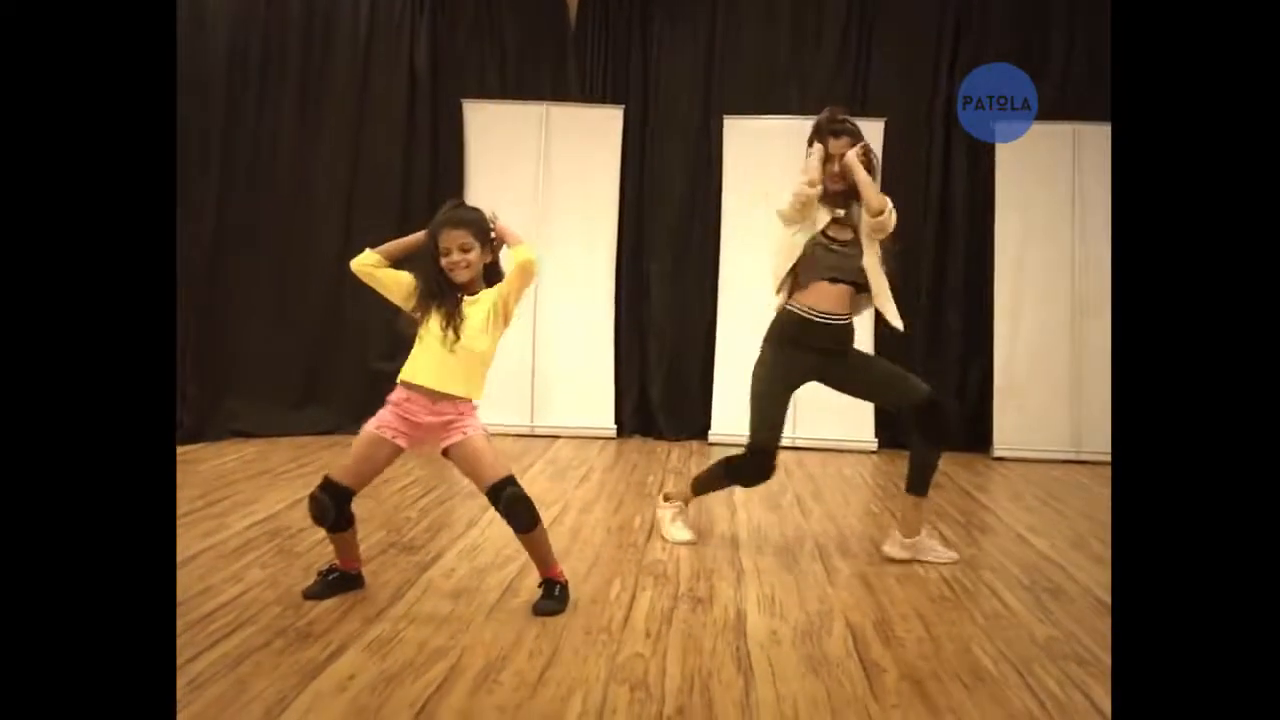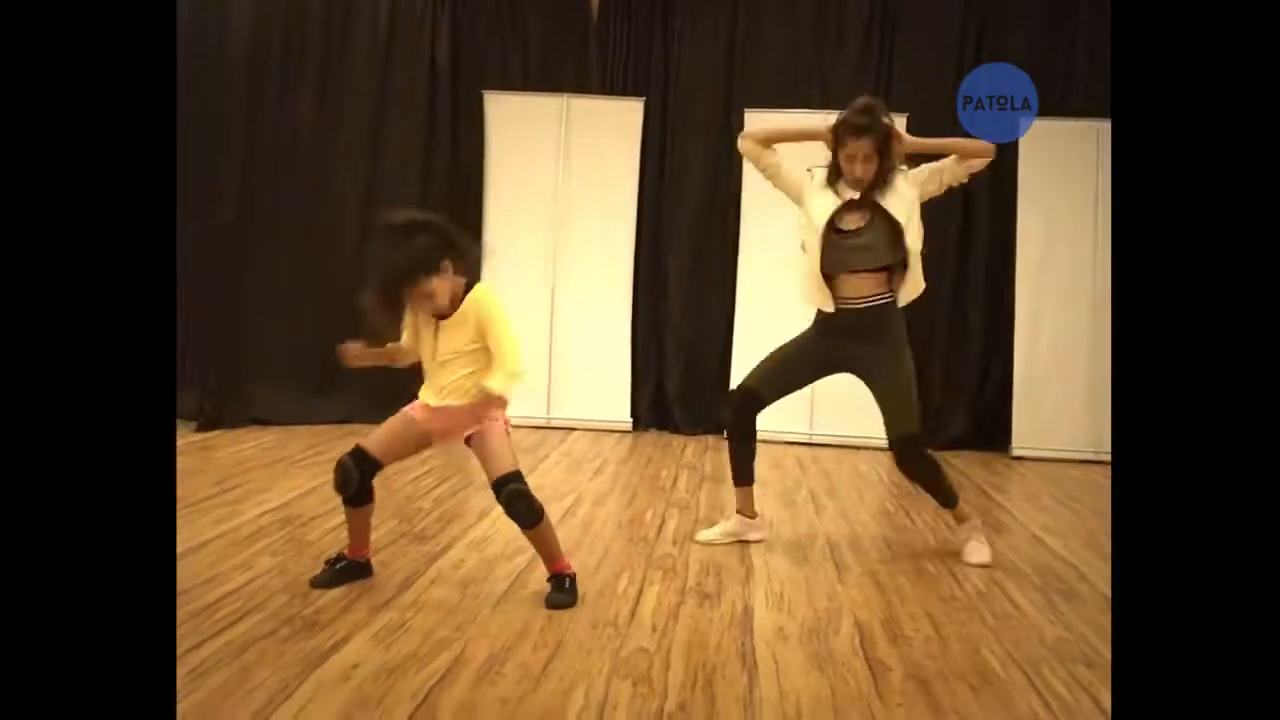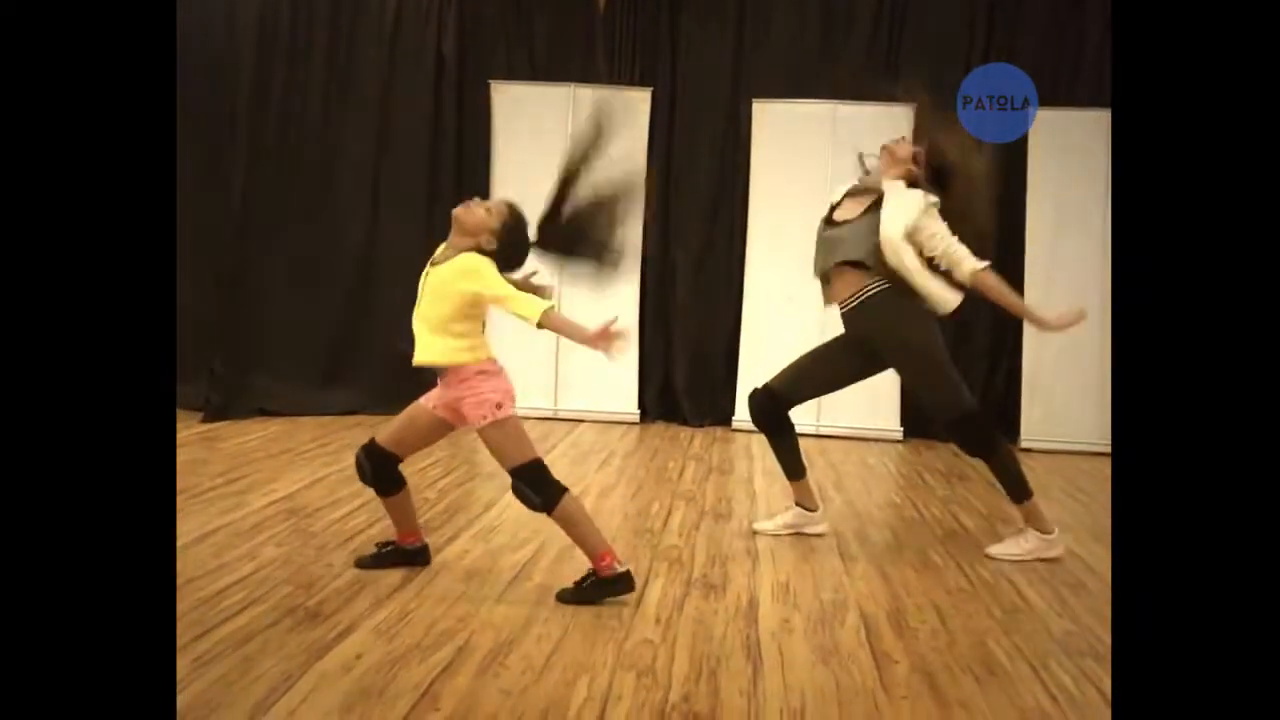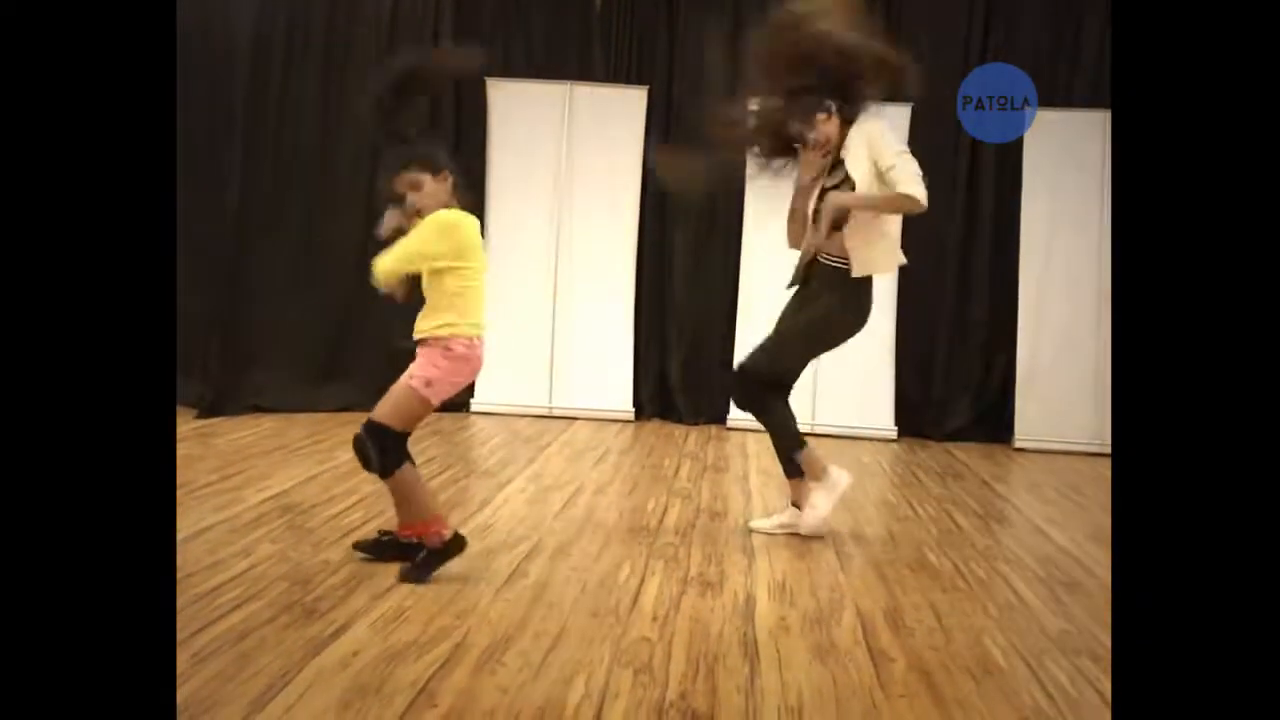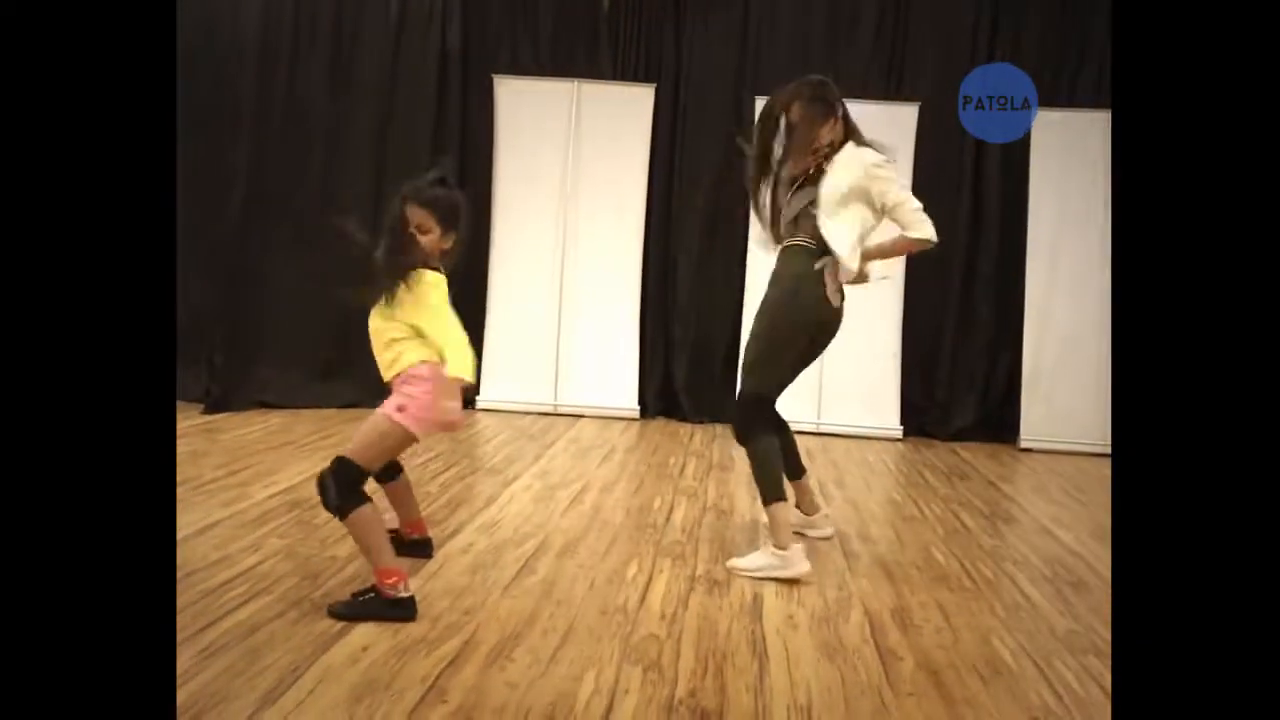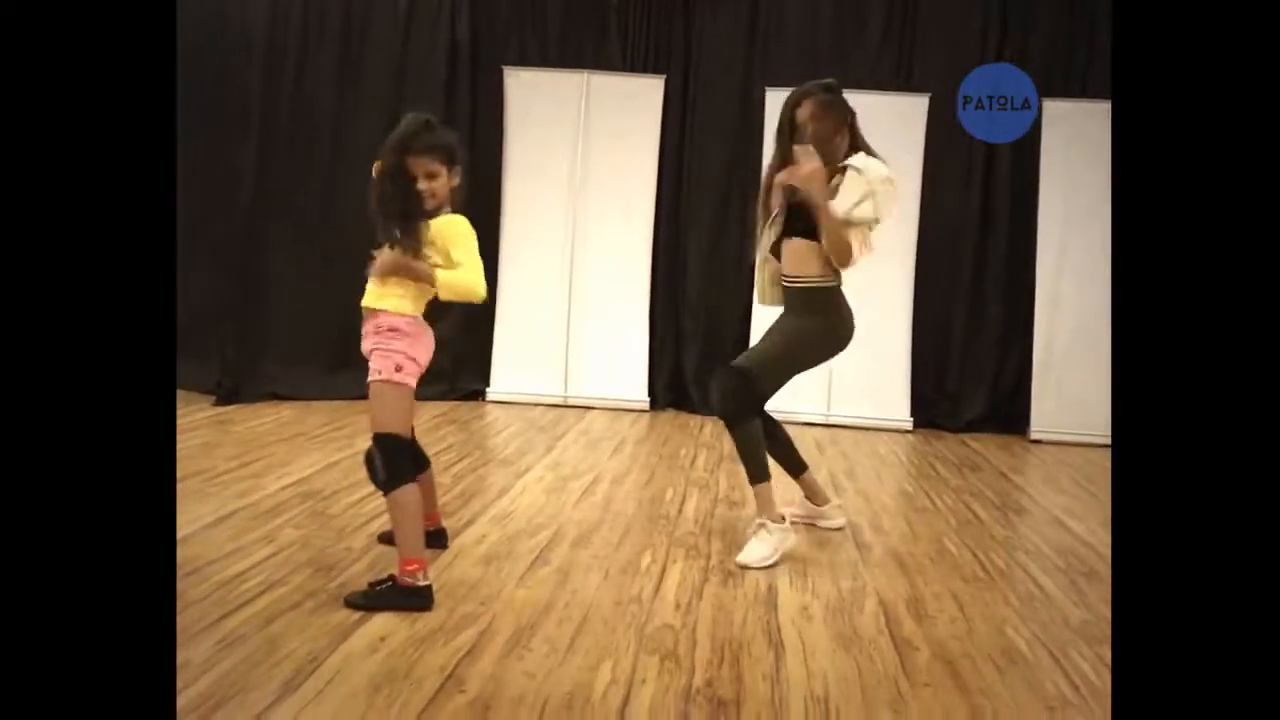
dt=0.4s
person 1, frame 1
left shoulder: (870, 212)
right shoulder: (803, 208)
left elbow: (880, 215)
right elbow: (808, 188)
left wrist: (858, 165)
right wrist: (814, 159)
left hip: (839, 349)
right hip: (792, 340)
left knee: (929, 409)
right knee: (759, 463)
left ankle: (909, 534)
right ankle: (675, 501)
person 1, frame 2
left shoulder: (903, 188)
right shoulder: (817, 193)
left elbow: (982, 154)
right elbow: (748, 143)
left wrist: (905, 143)
right wrist: (814, 132)
left hip: (881, 331)
right hip: (829, 328)
left knee: (908, 446)
right knee: (741, 402)
left ankle: (966, 524)
right ankle: (747, 517)
person 1, frame 3
left shoulder: (909, 203)
right shoulder: (852, 200)
left elbow: (967, 265)
left wrist: (1035, 318)
left hip: (896, 321)
right hip: (861, 332)
left knee: (970, 425)
right knee: (766, 402)
left ankle: (1042, 529)
right ankle: (806, 509)
person 1, frame 4
left shoulder: (872, 137)
right shoulder: (815, 163)
left elbow: (914, 196)
right elbow: (798, 238)
left wrist: (850, 200)
right wrist: (809, 178)
left hip: (842, 294)
right hip: (811, 286)
left knee: (748, 382)
right knee: (769, 393)
left ankle: (819, 476)
right ankle: (805, 507)
person 1, frame 5
left shoulder: (863, 165)
right shoulder: (805, 167)
left elbow: (923, 233)
right elbow: (776, 216)
left wrist: (861, 255)
right wrist: (793, 162)
left hip: (799, 288)
right hip: (813, 298)
left knee: (749, 410)
right knee: (759, 406)
left ankle: (783, 548)
right ankle: (811, 512)
person 1, frame 6
left shoulder: (866, 175)
right shoulder: (799, 170)
left elbow: (844, 254)
left wrist: (820, 196)
right wrist: (788, 181)
left hip: (820, 312)
right hip: (797, 309)
left knee: (732, 385)
right knee: (747, 402)
left ankle: (773, 522)
right ankle: (822, 503)
person 2, frame 1
left shoulder: (498, 301)
right shoulder: (425, 295)
left elbow: (527, 258)
right elbow: (364, 264)
left wrist: (504, 235)
right wrist: (420, 238)
left hip: (456, 416)
right hip: (402, 408)
left knee: (509, 496)
right knee: (326, 499)
left ankle: (554, 580)
right ankle: (347, 569)
person 2, frame 2
left shoulder: (481, 302)
right shoulder: (417, 306)
left elbow: (509, 367)
right elbow: (410, 352)
left wrist: (478, 402)
right wrist: (369, 355)
left hip: (480, 408)
right hip: (431, 406)
left knee: (512, 491)
right knee: (352, 469)
left ankle: (562, 574)
right ankle: (355, 558)
person 2, frame 3
left shoulder: (475, 268)
right shoulder: (444, 254)
left elbow: (526, 307)
left wrist: (585, 335)
left hip: (479, 385)
right hip: (450, 388)
left knee: (532, 482)
right knee: (373, 459)
left ankle: (610, 570)
right ankle: (410, 544)
person 2, frame 4
left shoulder: (443, 226)
right shoulder: (459, 224)
left elbow: (384, 272)
left wrist: (392, 234)
right wrist: (397, 225)
left hip: (450, 351)
right hip: (443, 347)
left knee: (373, 441)
right knee: (385, 440)
left ankle: (440, 536)
right ankle: (411, 536)
person 2, frame 5
left shoulder: (425, 284)
right shoulder: (413, 269)
left elbow: (454, 343)
left wrist: (451, 395)
left hip: (421, 388)
right hip: (415, 388)
left knee: (337, 481)
right knee: (370, 453)
left ankle: (393, 592)
right ankle: (415, 534)
person 2, frame 6
left shoulder: (451, 225)
right shoulder: (413, 213)
left elbow: (474, 287)
right elbow: (381, 175)
left wrist: (409, 267)
right wrist: (385, 173)
left hip: (399, 336)
right hip: (387, 332)
left knee: (386, 454)
right knee: (401, 446)
left ankle: (413, 579)
right ankle: (427, 524)
